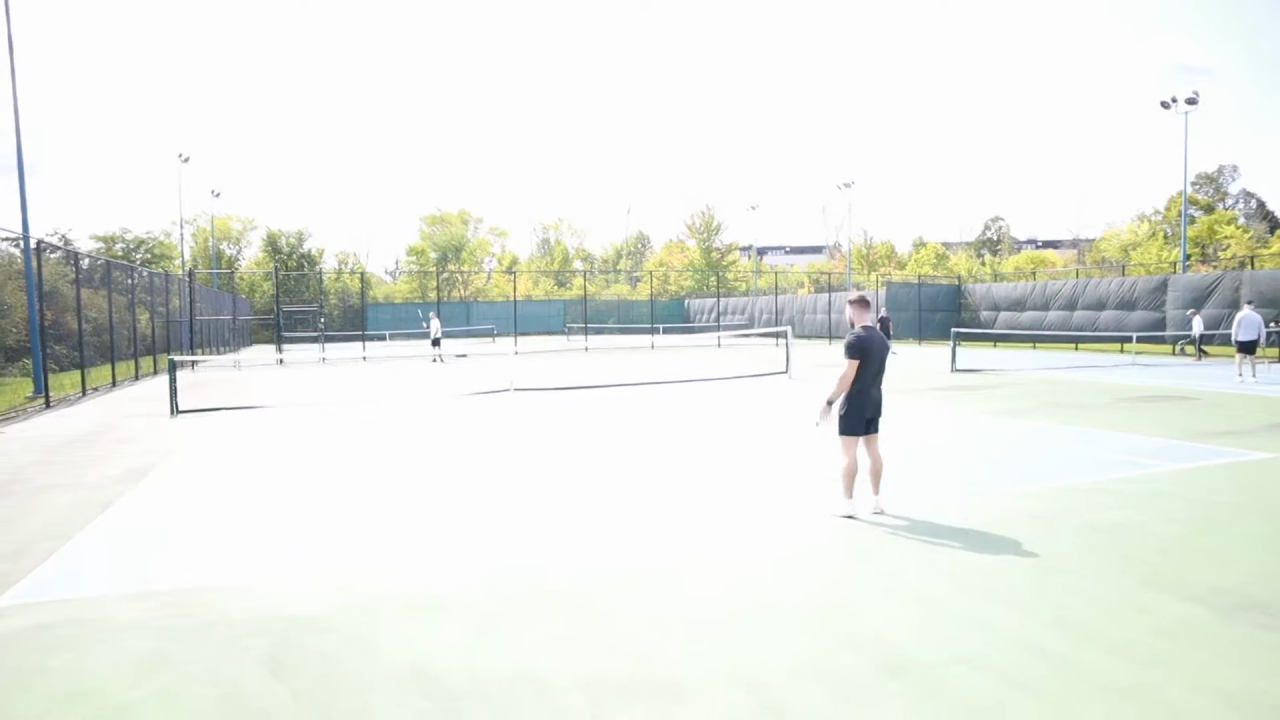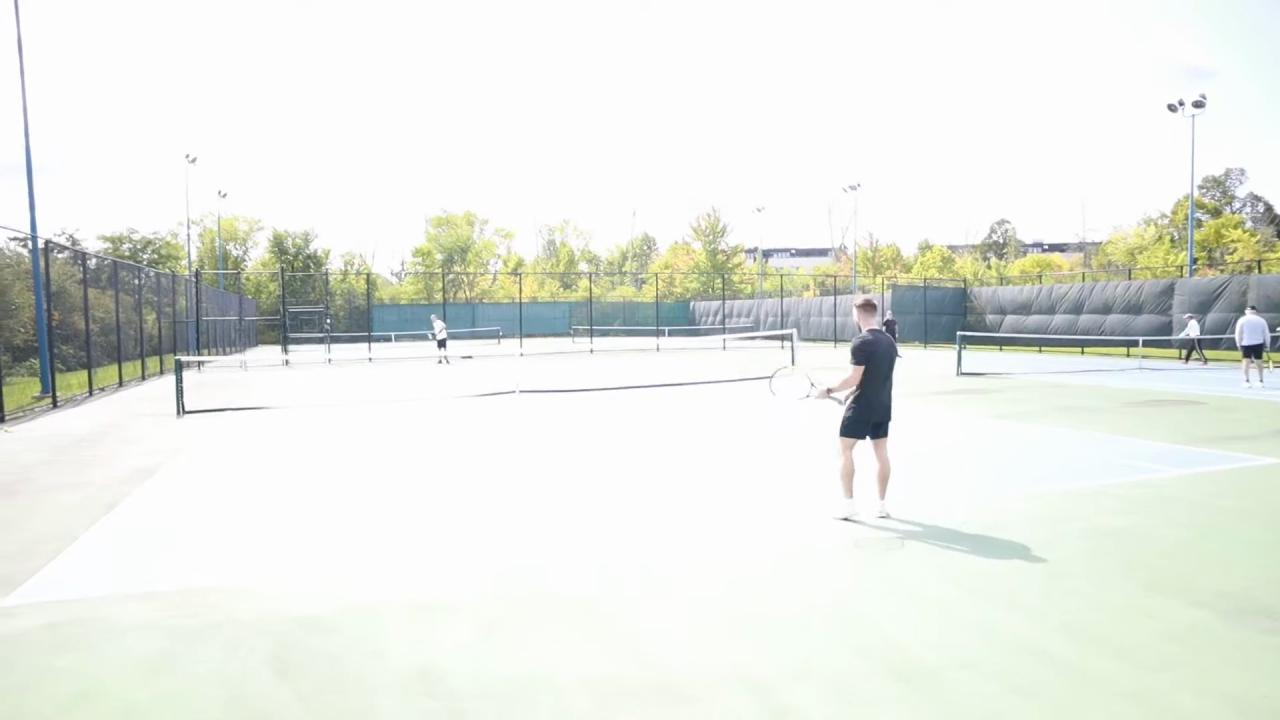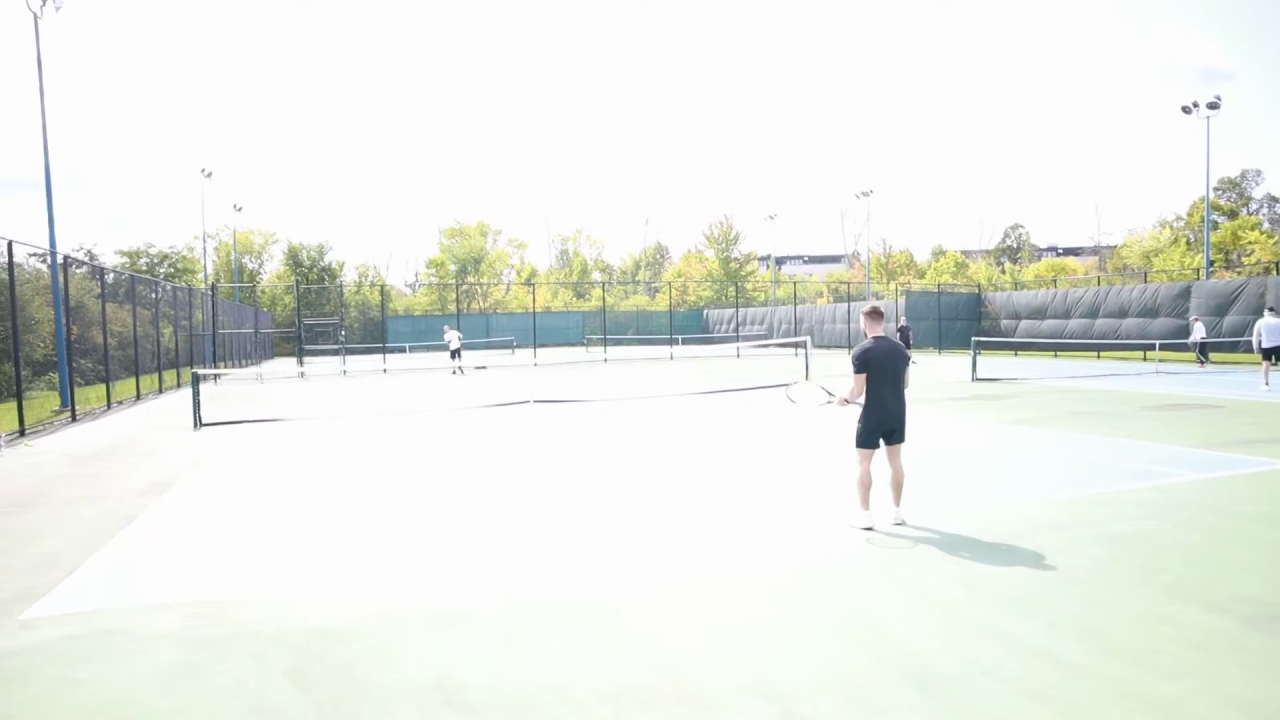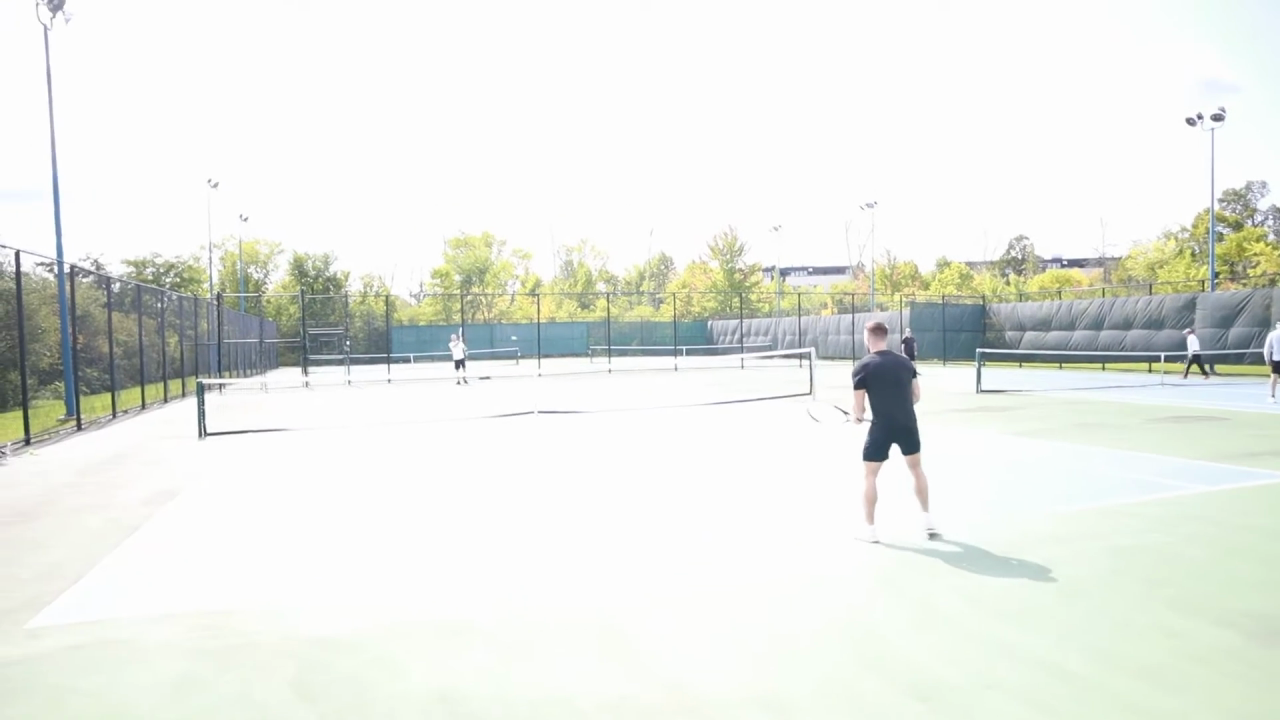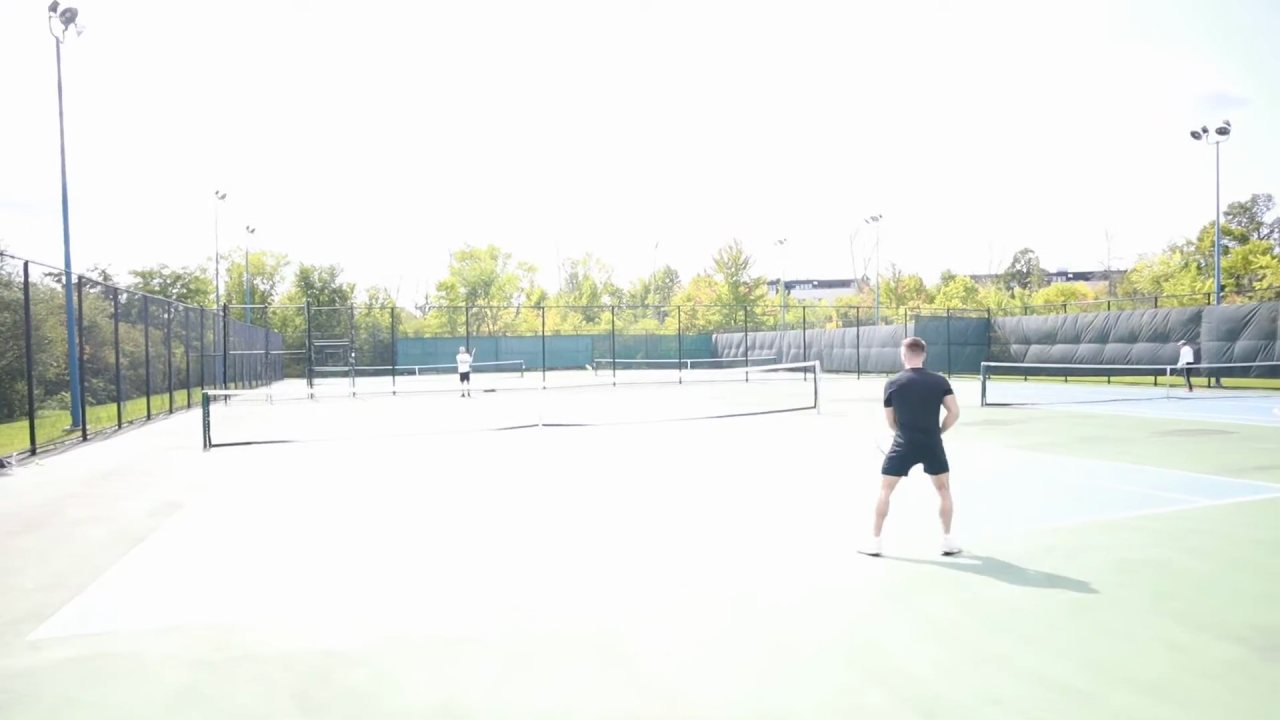
dt=0.3s
person 1, frame 1
left shoulder: (855, 338)
right shoulder: (882, 338)
left elbow: (848, 376)
left wrist: (829, 401)
left hip: (855, 403)
right hip: (874, 402)
left knee: (849, 453)
right knee: (873, 450)
left ankle: (849, 504)
right ankle: (876, 501)
person 1, frame 2
left shoulder: (861, 342)
right shoulder: (890, 342)
left elbow: (854, 379)
left wrist: (829, 390)
left hip: (862, 407)
right hip: (883, 406)
left knee: (846, 452)
right knee: (881, 454)
left ankle: (849, 504)
right ankle: (882, 505)
person 1, frame 3
left shoulder: (862, 351)
right shoulder: (900, 349)
left elbow: (858, 390)
right elbow: (905, 383)
left wrist: (846, 399)
left hip: (873, 415)
right hip: (897, 413)
left knee: (864, 463)
right knee: (895, 462)
left ankle: (865, 515)
right ankle: (897, 512)
person 1, frame 4
left shoulder: (862, 366)
right shoulder: (905, 362)
left elbow: (858, 405)
right elbow: (916, 395)
left wrist: (858, 416)
left hip: (881, 428)
right hip: (908, 425)
left knee: (869, 476)
right knee: (916, 470)
left ankle: (870, 529)
right ankle: (927, 520)
person 1, frame 5
left shoulder: (893, 384)
right shoulder: (939, 381)
left elbow: (890, 421)
right elbow: (954, 413)
right wrist: (938, 432)
left hip: (904, 444)
right hip: (932, 444)
left knee: (885, 490)
right knee: (944, 490)
left ankle: (874, 542)
right ankle: (947, 541)
